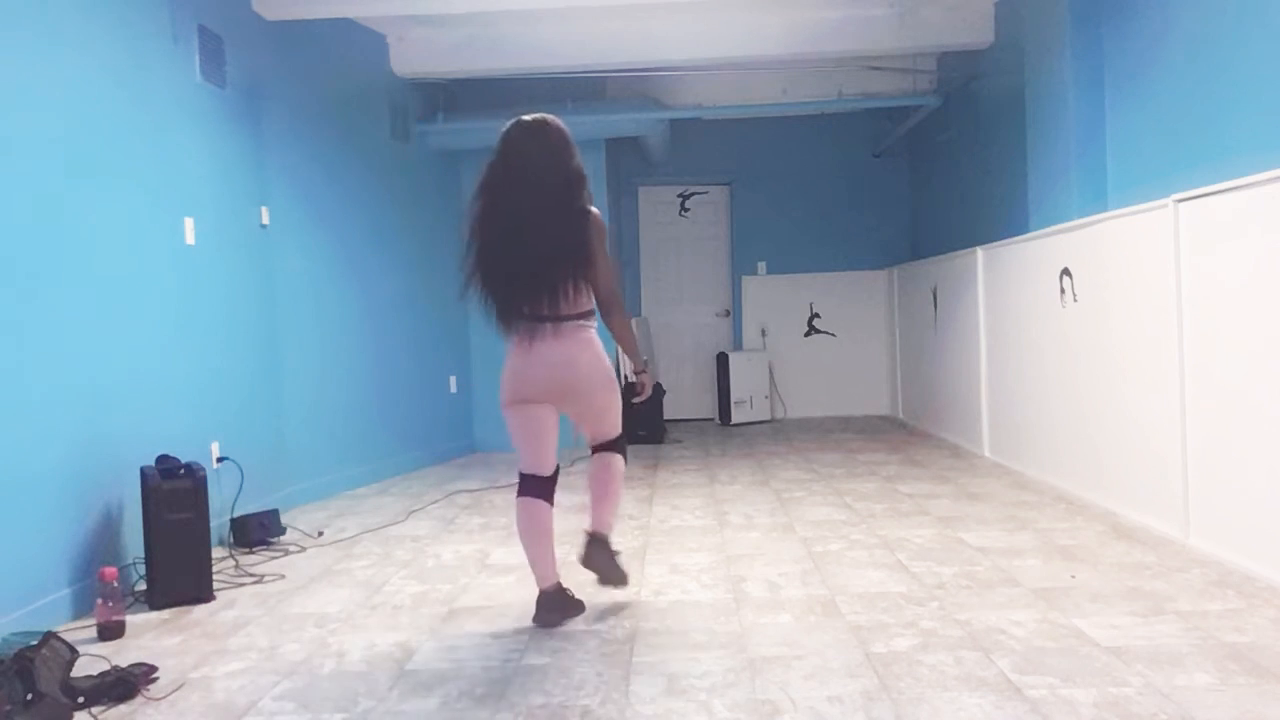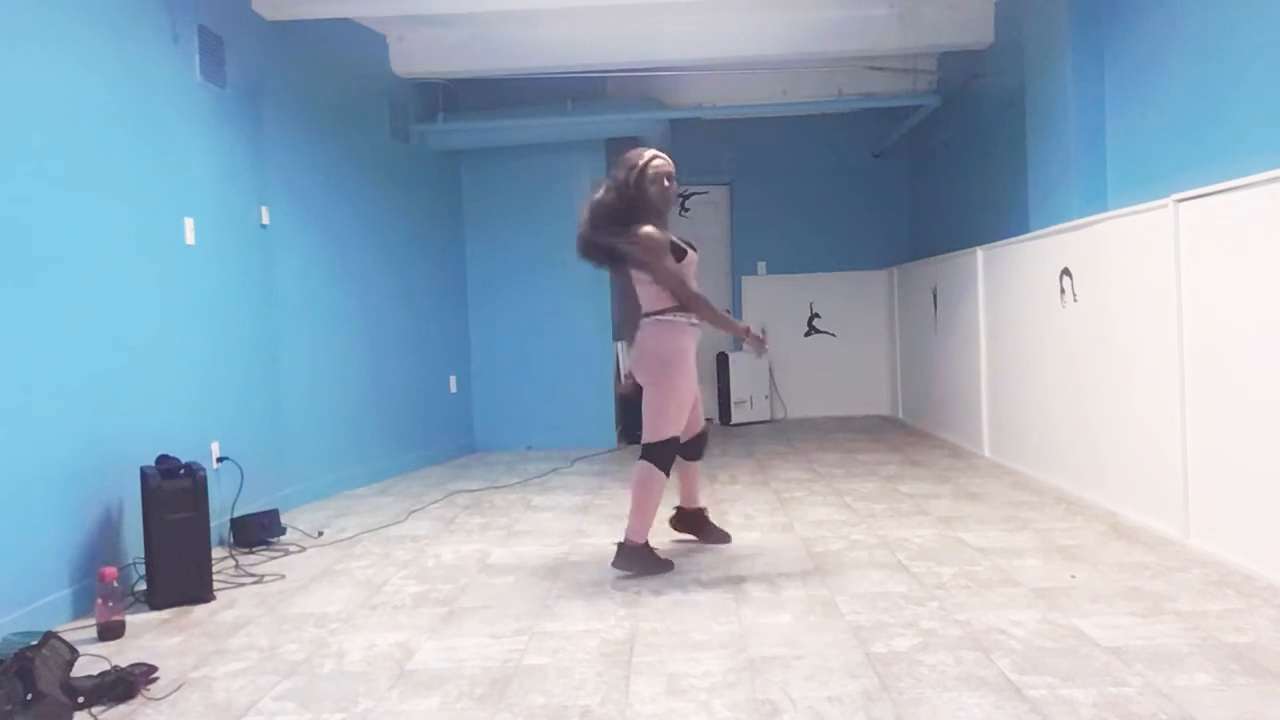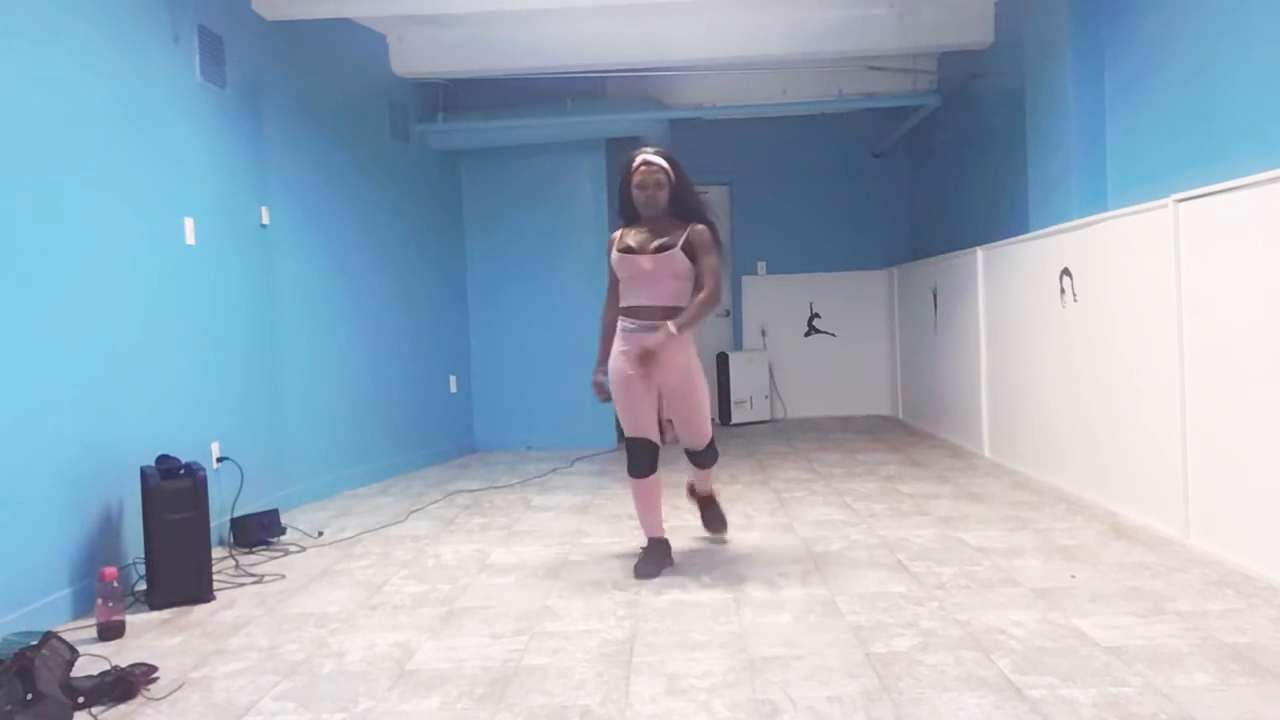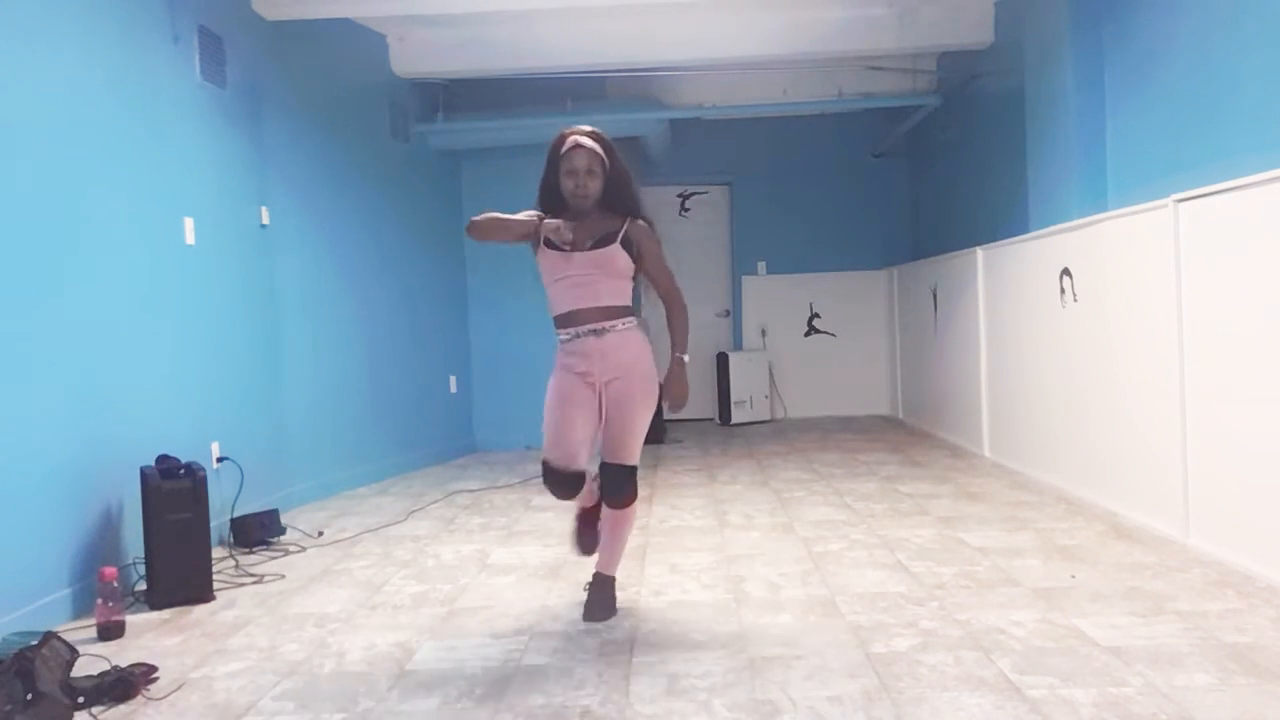
dt=1s
person 1, frame 1
left shoulder: (497, 222)
right shoulder: (585, 220)
left elbow: (502, 300)
right elbow: (610, 301)
right wrist: (639, 363)
left hip: (522, 362)
right hip: (578, 356)
left knee: (534, 476)
right knee: (609, 444)
left ankle: (549, 591)
right ankle: (599, 540)
person 1, frame 2
left shoulder: (644, 236)
right shoulder: (646, 236)
left elbow: (628, 304)
right elbow: (686, 295)
left wrist: (632, 358)
right wrist: (742, 329)
left hip: (664, 345)
right hip: (665, 346)
left knee: (694, 432)
right knee: (661, 443)
left ankle: (690, 512)
right ankle: (633, 545)
person 1, frame 3
left shoulder: (696, 234)
right shoulder: (618, 240)
left elbow: (709, 292)
right elbow: (613, 305)
left wrist: (669, 333)
right wrist: (601, 364)
left hip: (676, 349)
right hip: (627, 351)
left knee: (698, 440)
right knee: (639, 447)
left ankle: (703, 491)
right ankle: (655, 542)
person 1, frame 4
left shoulder: (632, 230)
right shoulder: (541, 226)
left elbow: (673, 299)
right elbow: (477, 227)
left wrist: (678, 363)
right wrist: (540, 228)
left hip: (627, 354)
right hip: (572, 360)
left knee: (620, 470)
right knee: (561, 471)
left ankle: (604, 578)
right ankle: (589, 505)
